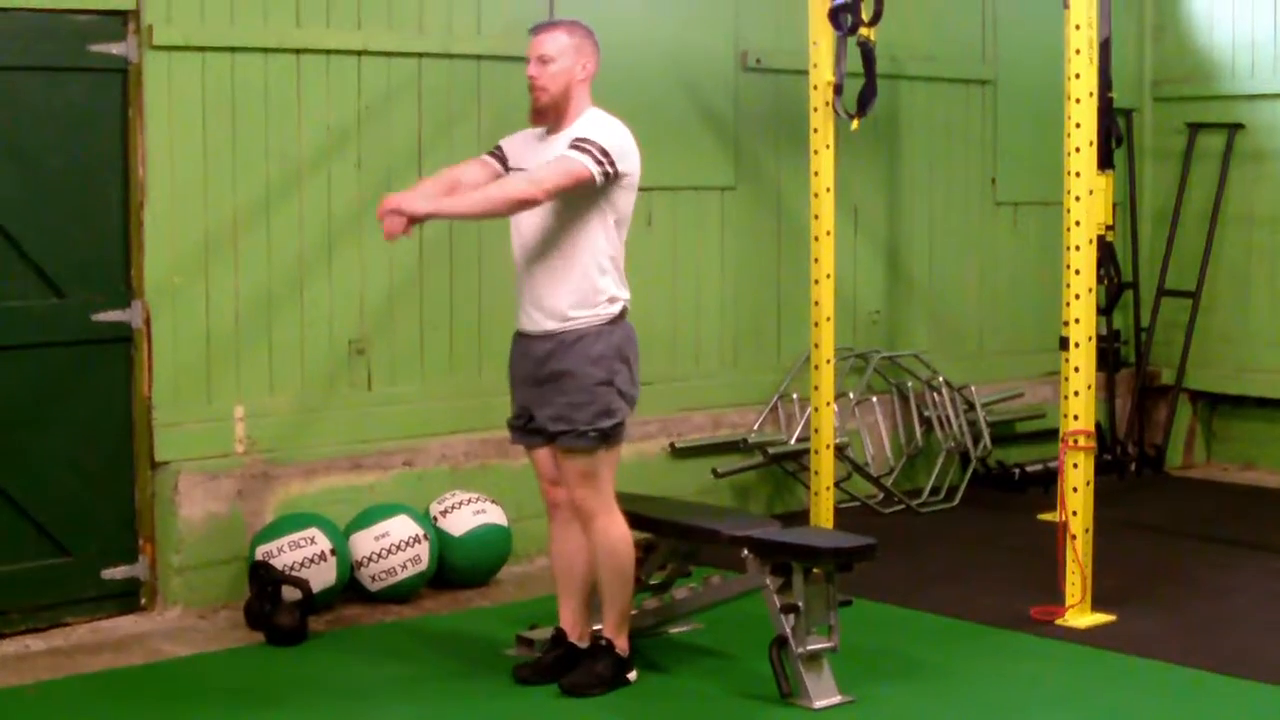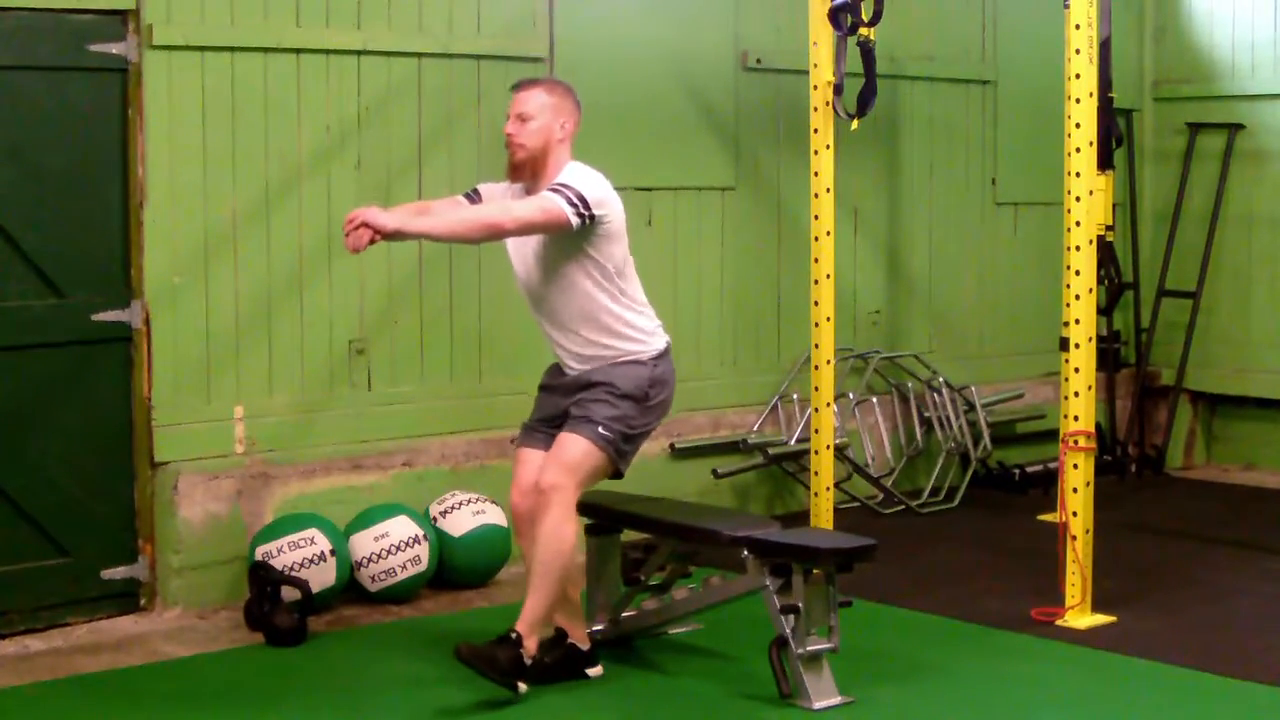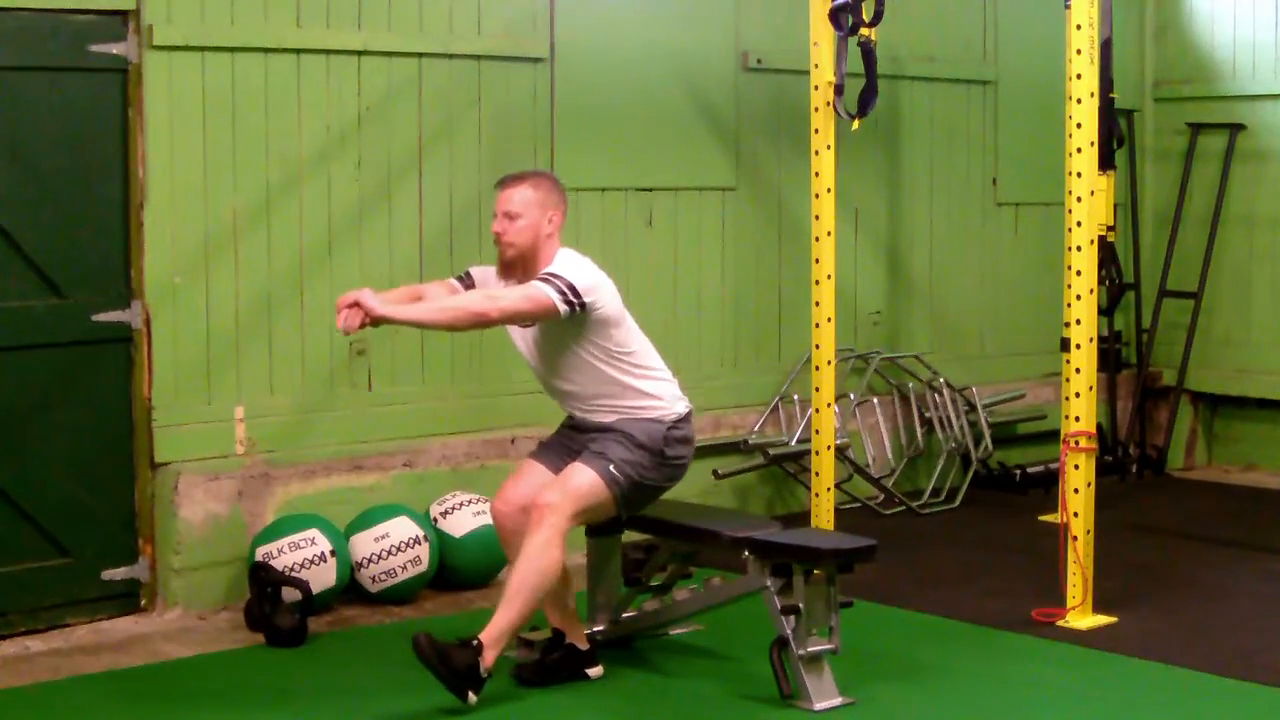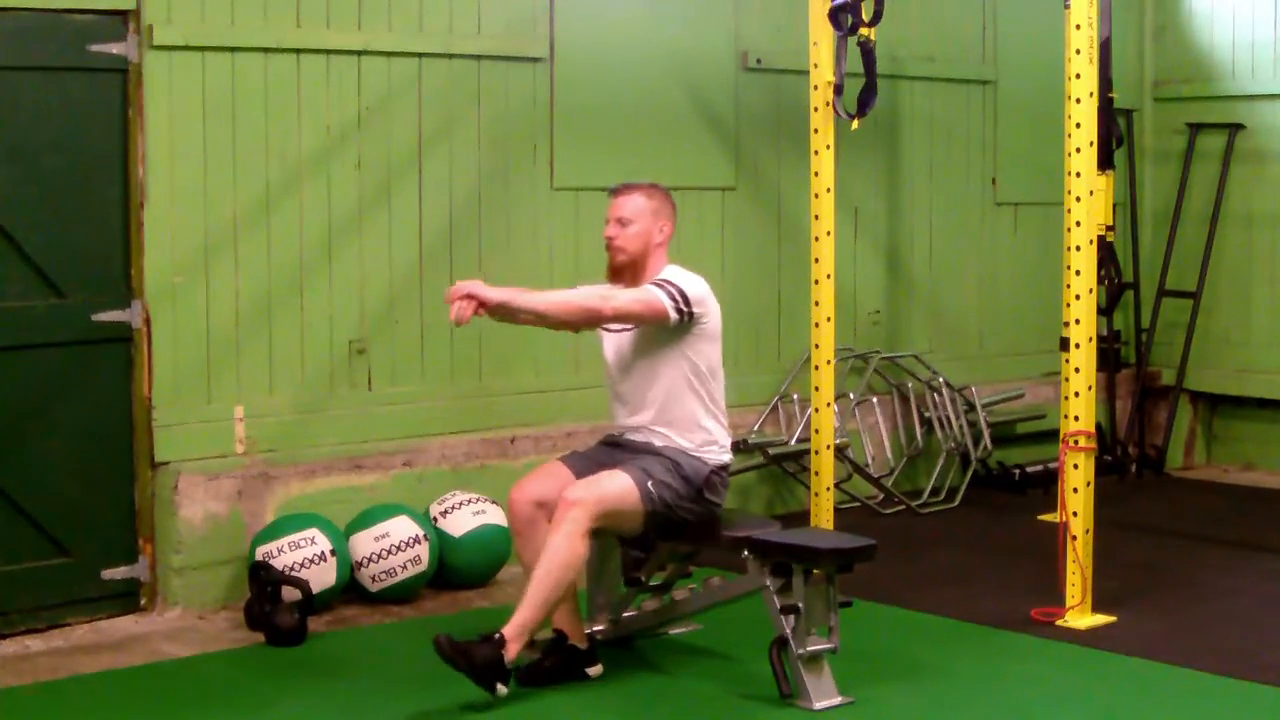
dt=1s
person 1, frame 1
left shoulder: (606, 137)
right shoulder: (524, 143)
left elbow: (531, 193)
right elbow: (464, 177)
left wrist: (426, 207)
right wrist: (411, 196)
left hip: (589, 342)
right hip: (533, 341)
left knee: (591, 502)
right knee: (557, 499)
left ankle: (616, 650)
right ankle: (571, 639)
person 1, frame 2
left shoulder: (584, 188)
right shoulder: (508, 193)
left elbow: (499, 225)
right elbow: (438, 209)
left wrist: (395, 224)
right wrist: (382, 220)
left hip: (633, 371)
right hip: (574, 372)
left knee: (554, 488)
right knee: (526, 502)
left ankle: (520, 646)
right ankle: (573, 643)
person 1, frame 3
left shoulder: (573, 277)
right shoulder: (501, 277)
left elbow: (488, 313)
right elbow: (431, 292)
left wrist: (386, 313)
right wrist: (376, 303)
left hip: (653, 430)
right hip: (592, 423)
left knee: (552, 508)
right knee: (511, 509)
left ankle: (479, 658)
right ankle: (573, 645)
person 1, frame 4
left shoulder: (685, 290)
right shoulder: (608, 295)
left elbow: (602, 309)
right elbow: (538, 307)
left wrist: (499, 296)
right wrist: (488, 300)
left hip: (690, 469)
right hip: (629, 447)
left knee: (577, 501)
right knee: (525, 500)
left ankle: (507, 647)
right ankle: (573, 643)
